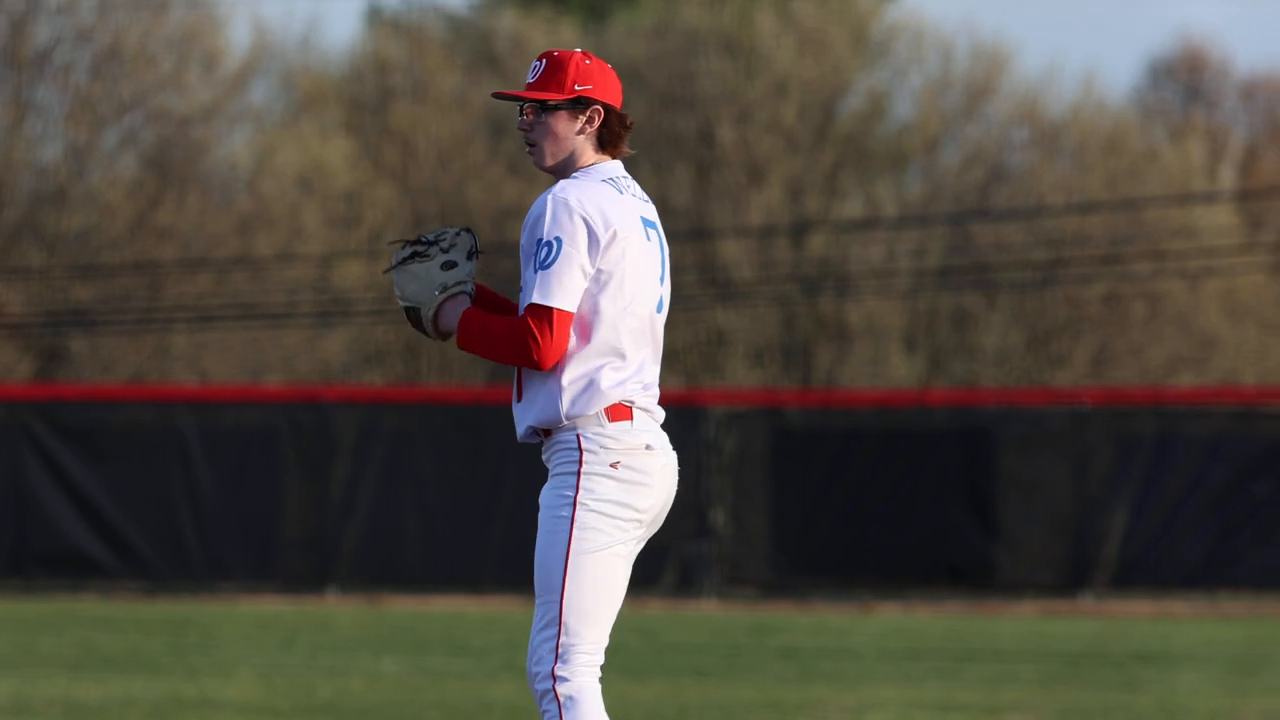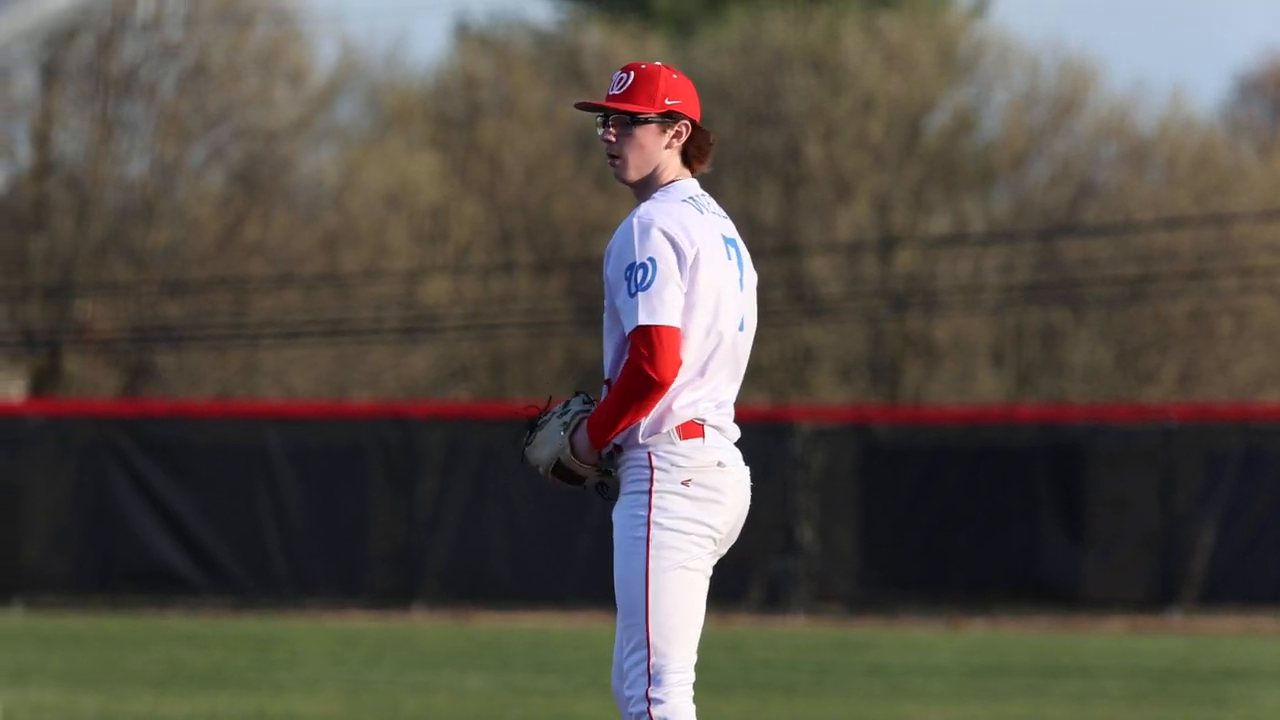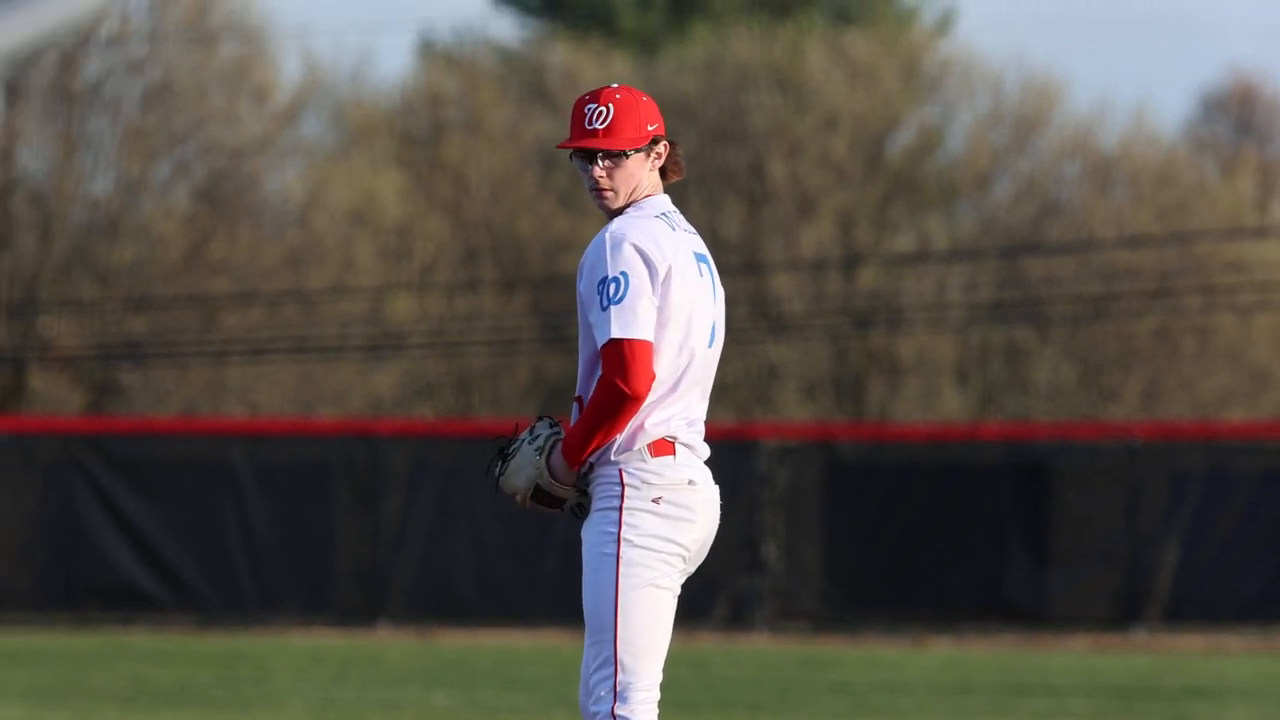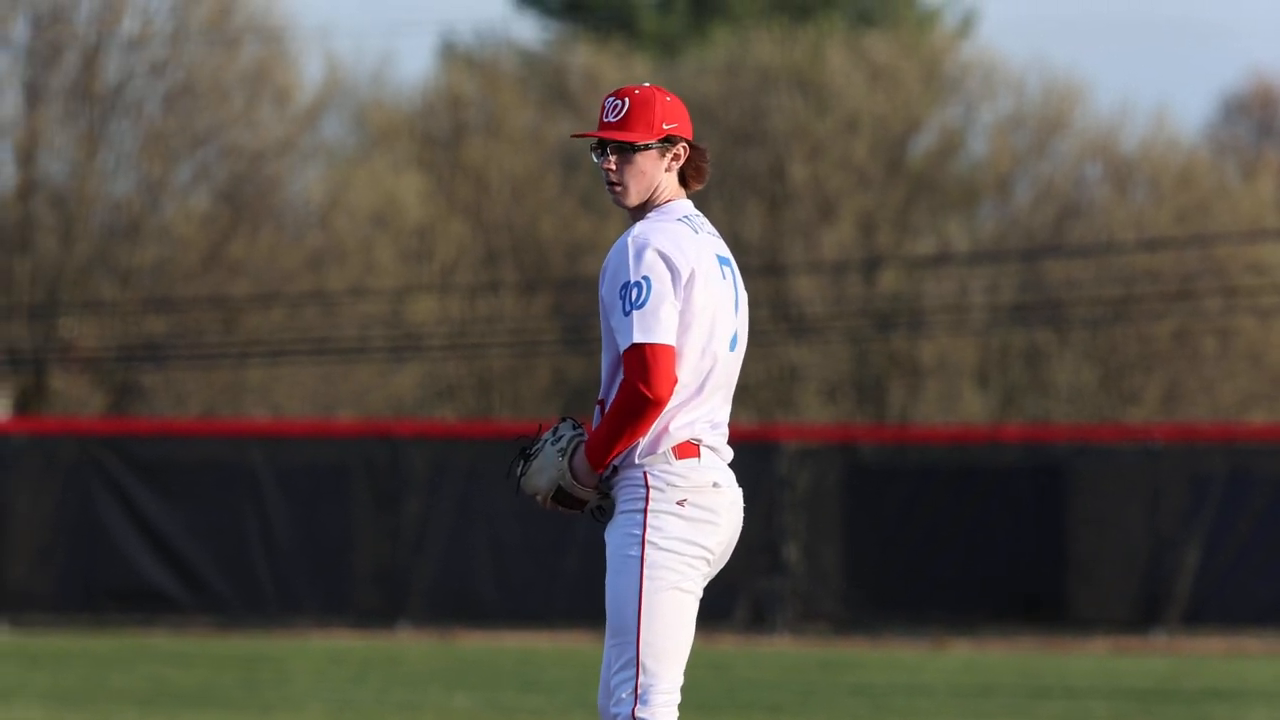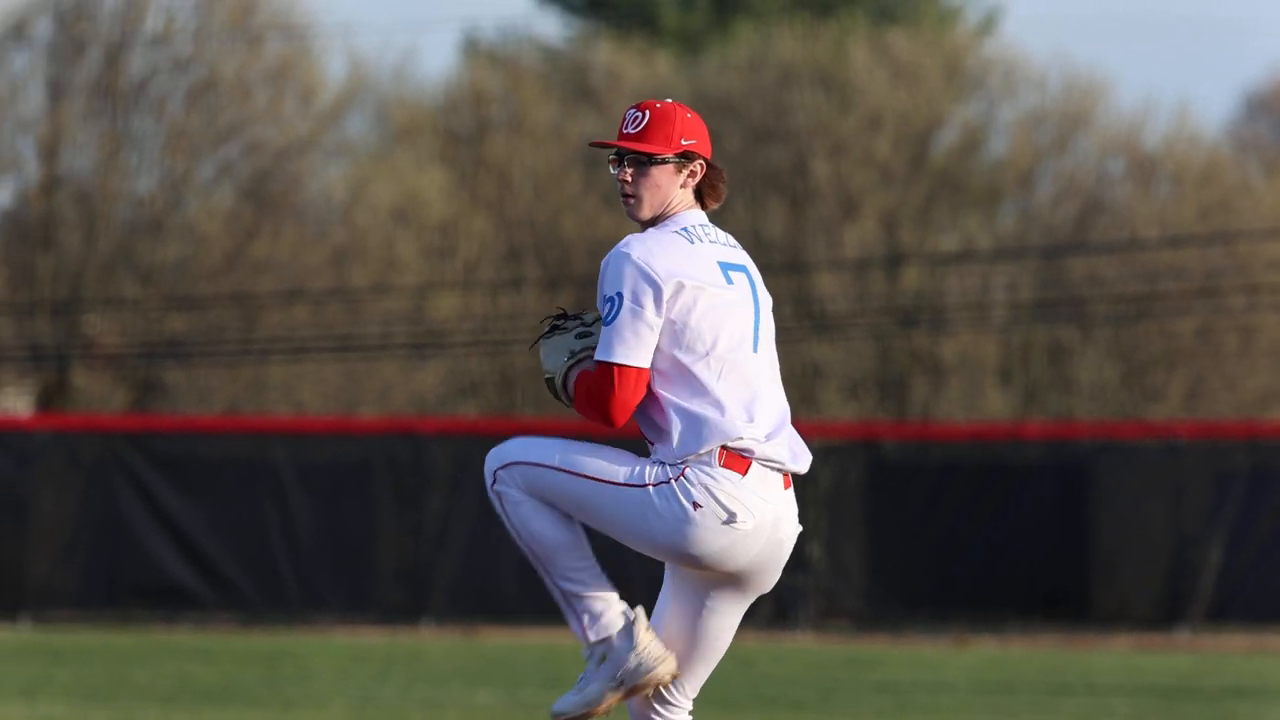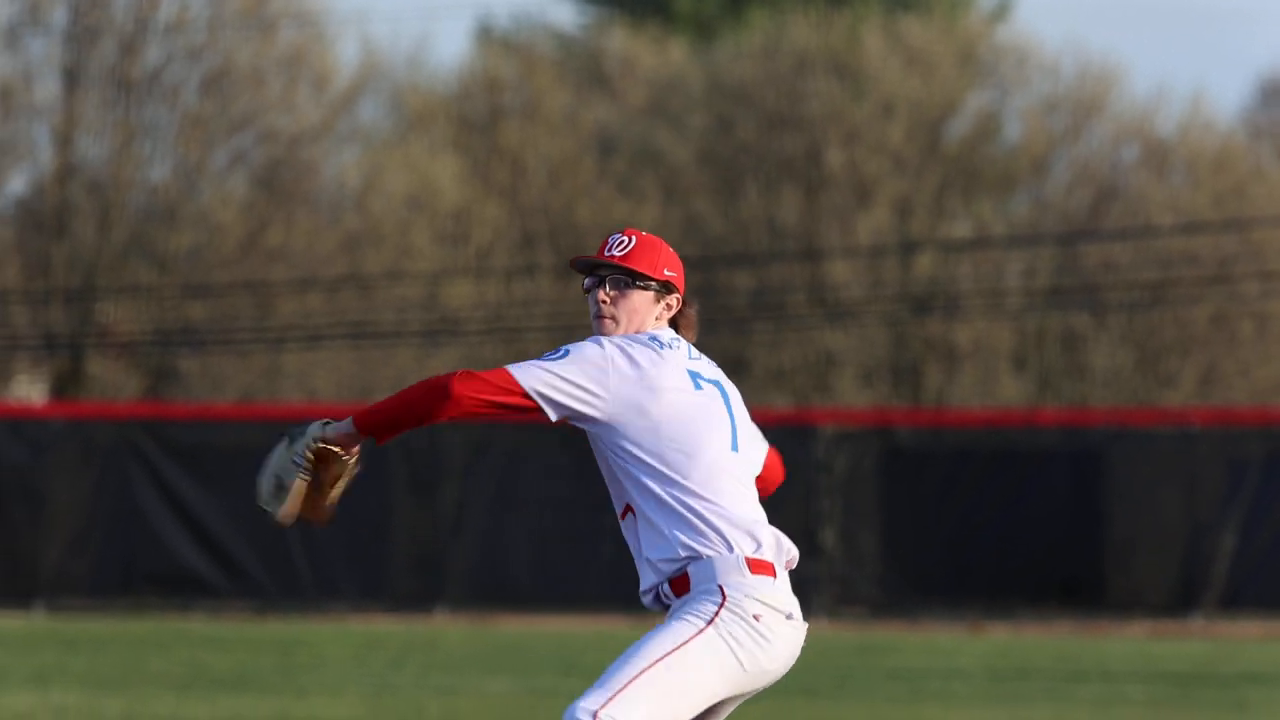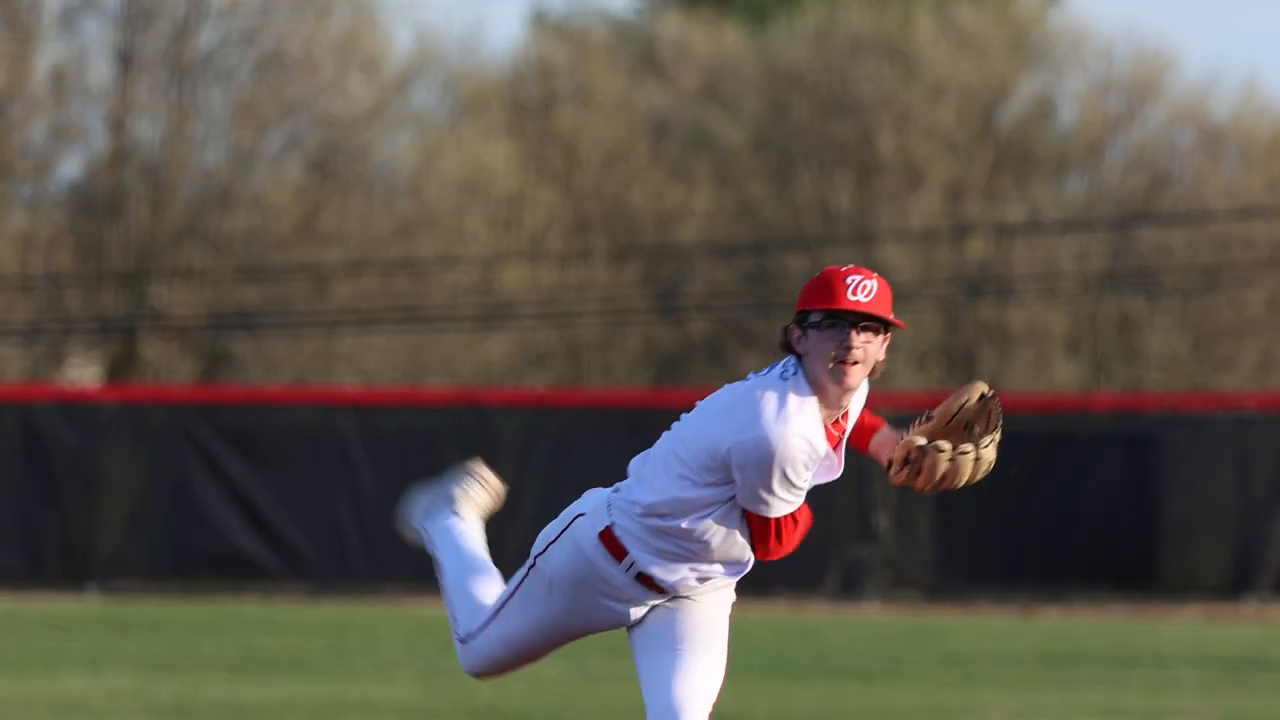
dt=0.5s
person 1, frame 1
left shoulder: (568, 204)
right shoulder: (635, 204)
left elbow: (540, 345)
left wrist: (460, 322)
right wrist: (477, 297)
left hip: (598, 455)
right hip: (640, 452)
right knee: (563, 662)
person 1, frame 2
left shoulder: (651, 224)
right shoulder: (719, 224)
left elbow: (654, 363)
left wrist: (594, 433)
right wrist: (609, 424)
left hip: (669, 471)
right hip: (717, 463)
person 1, frame 3
left shoulder: (623, 241)
right shoulder: (689, 241)
left elbow: (627, 379)
left wrist: (569, 455)
right wrist: (581, 447)
left hip: (639, 488)
right hip: (687, 483)
person 1, frame 4
left shoulder: (646, 245)
right shoulder: (712, 245)
left elbow: (650, 382)
left wrist: (591, 456)
right wrist: (606, 443)
left hip: (666, 494)
right hip: (711, 491)
person 1, frame 5
left shoulder: (638, 256)
right shoulder: (735, 258)
left elbow: (615, 402)
left wrist: (570, 377)
right wrist: (611, 344)
left hip: (707, 499)
right hip: (773, 513)
left knee: (508, 465)
left ankle: (618, 642)
person 1, frame 6
left shoulder: (614, 364)
right shoulder: (708, 376)
left elbow: (467, 389)
right elbow: (768, 475)
left wrist: (358, 425)
left hip: (741, 611)
right hip: (764, 616)
person 1, frame 7
left shoulder: (848, 389)
right shoulder: (781, 426)
right elbow: (772, 541)
left wrist: (881, 438)
right wrist: (806, 502)
right hip: (608, 563)
right knee: (483, 650)
right ankle: (454, 511)
